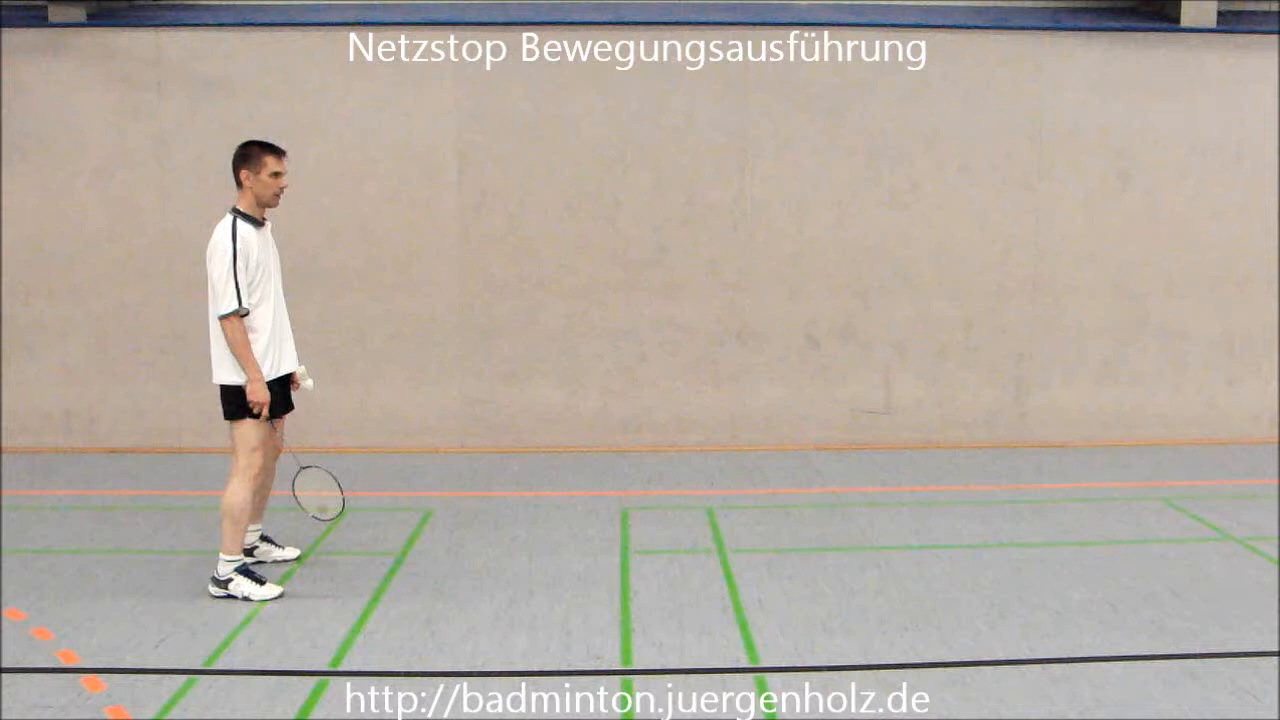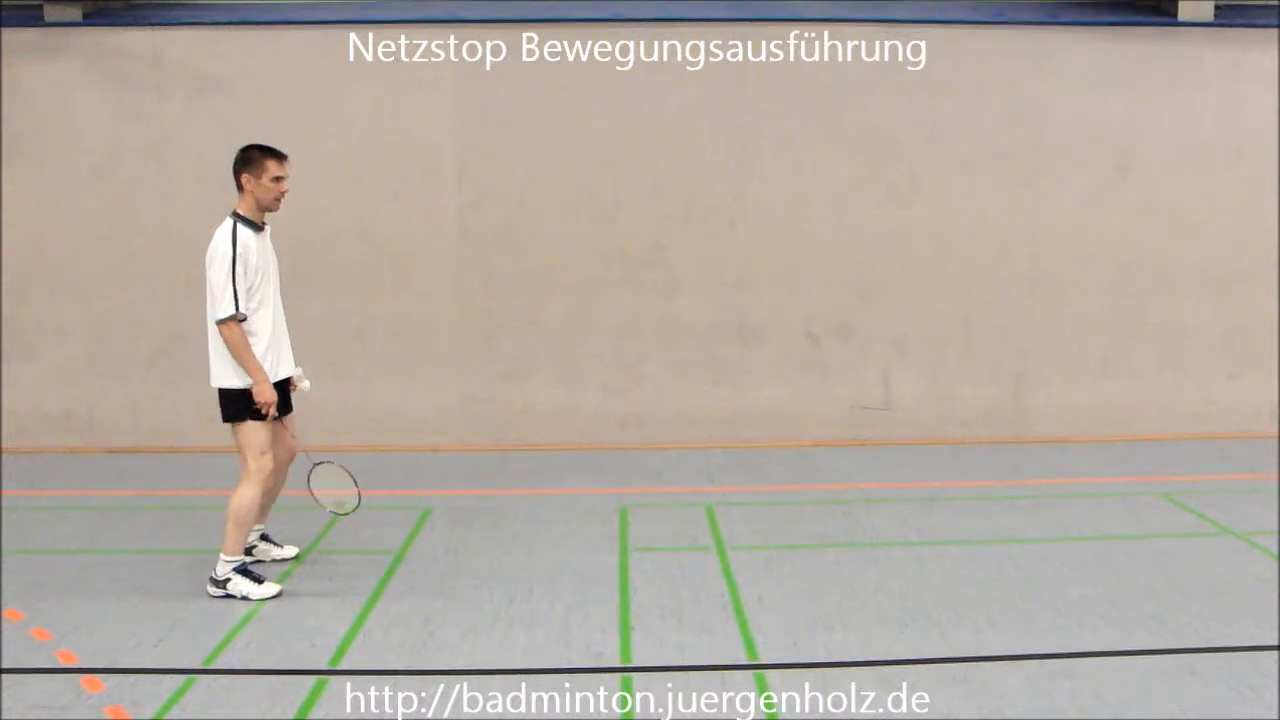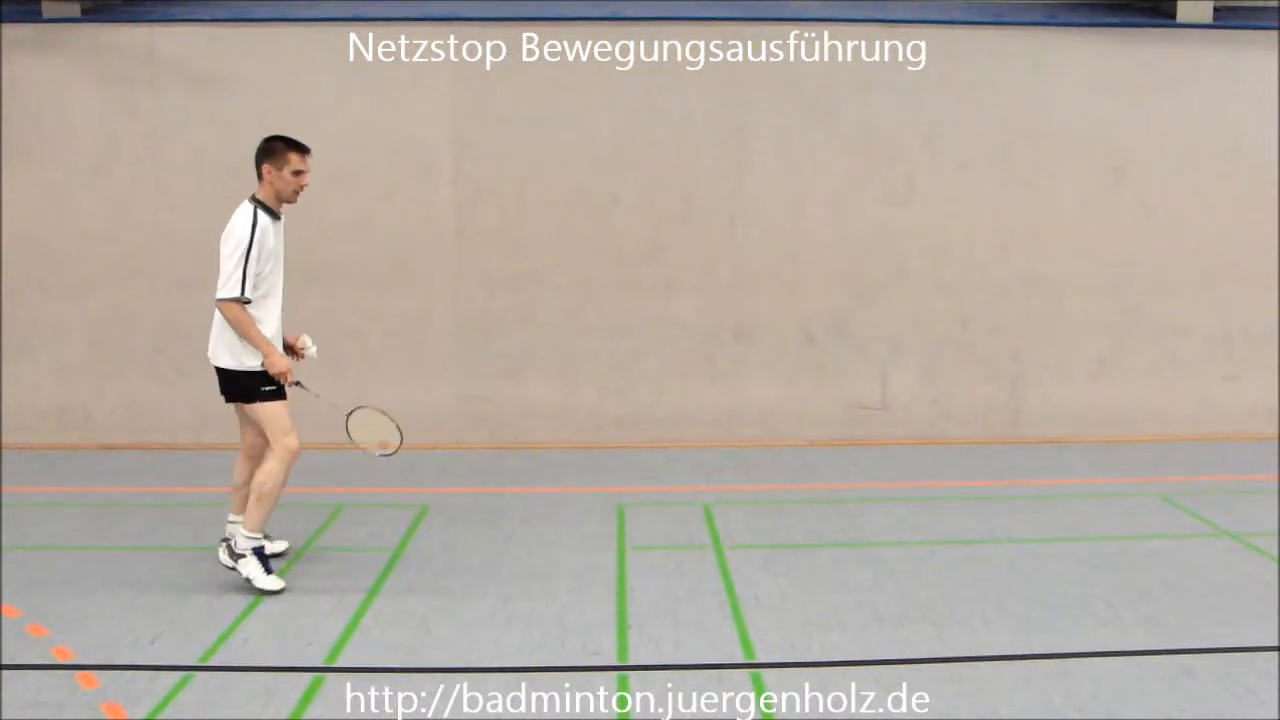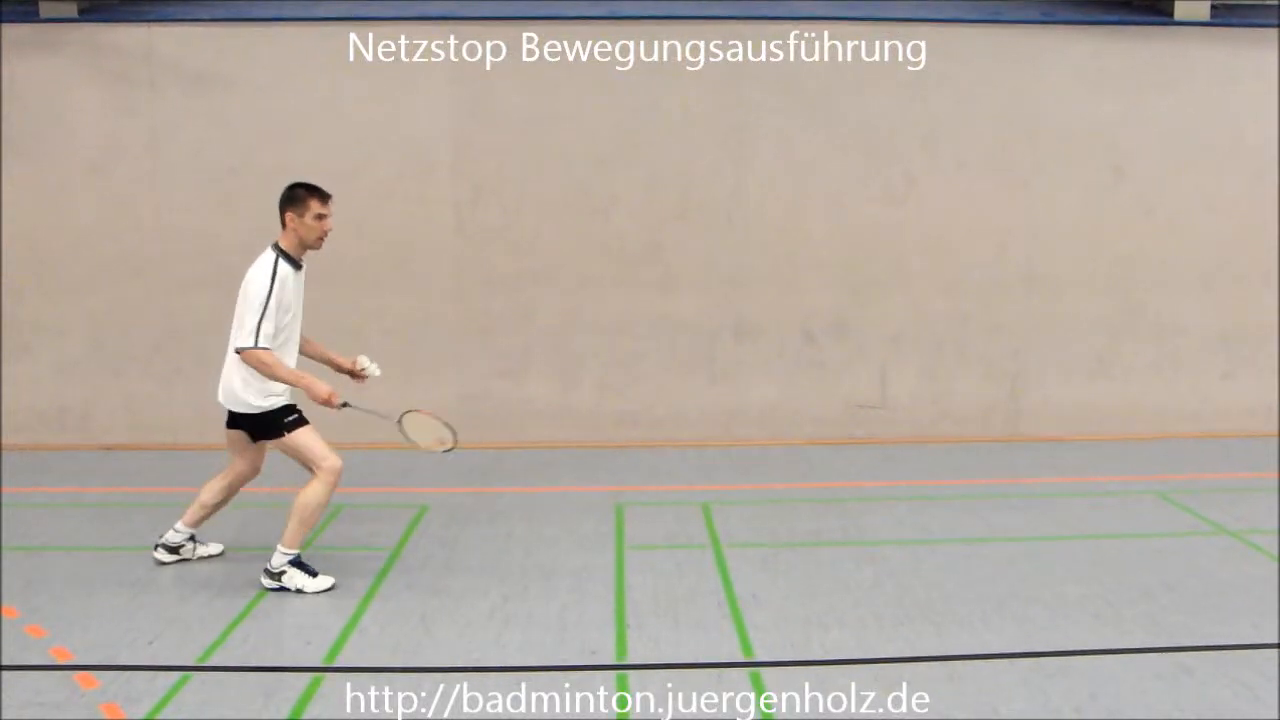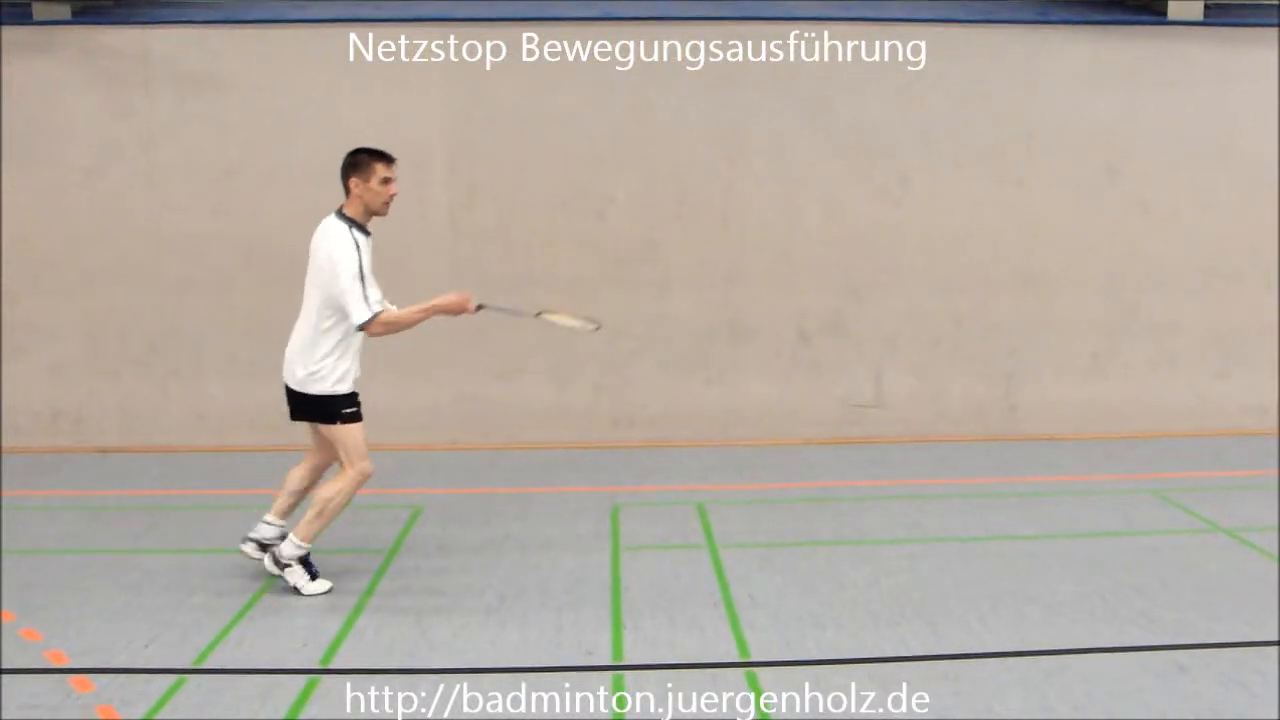
dt=1s
person 1, frame 1
left shoulder: (261, 231)
right shoulder: (231, 236)
right elbow: (229, 316)
left wrist: (285, 364)
right wrist: (253, 377)
left hip: (272, 369)
right hip: (248, 377)
left knee: (270, 454)
right knee: (248, 466)
left ankle: (252, 539)
right ankle: (227, 572)
person 1, frame 2
left shoulder: (261, 234)
right shoulder: (231, 241)
right elbow: (226, 321)
right wrist: (258, 379)
left hip: (271, 373)
right hip: (246, 381)
left knee: (283, 453)
right knee: (258, 468)
left ankle: (253, 538)
right ankle: (227, 571)
person 1, frame 3
left shoulder: (270, 220)
right shoulder: (248, 225)
right elbow: (227, 301)
left wrist: (281, 337)
right wrist: (269, 352)
left hip: (251, 357)
right hip: (246, 359)
left knee: (256, 444)
right knee: (286, 445)
left ankle: (240, 531)
right ankle: (245, 546)
person 1, frame 4
left shoulder: (292, 267)
right shoulder: (270, 275)
right elbow: (250, 350)
left wrist: (335, 361)
right wrist: (308, 384)
left hip: (249, 394)
right hip: (260, 397)
left knee: (242, 470)
right knee: (328, 467)
left ankle: (176, 539)
right ankle: (282, 566)
person 1, frame 5
left shoulder: (333, 229)
right shoulder: (345, 247)
right elbow: (372, 323)
left wrist: (392, 311)
right wrist: (436, 307)
left hip: (310, 368)
right hip: (324, 377)
left knee: (322, 456)
right knee: (357, 468)
left ankle: (266, 533)
right ankle: (290, 555)
